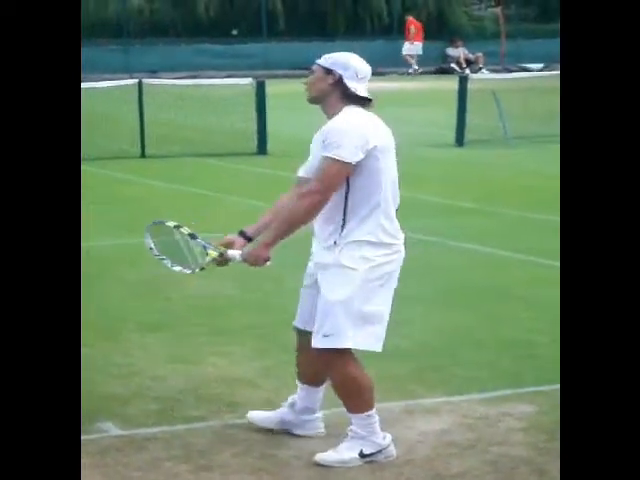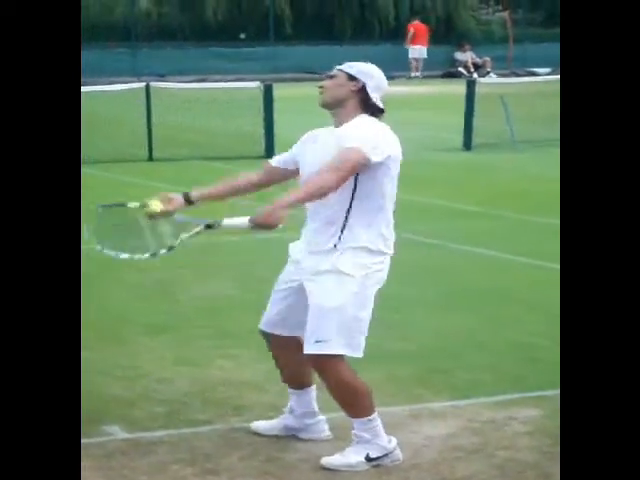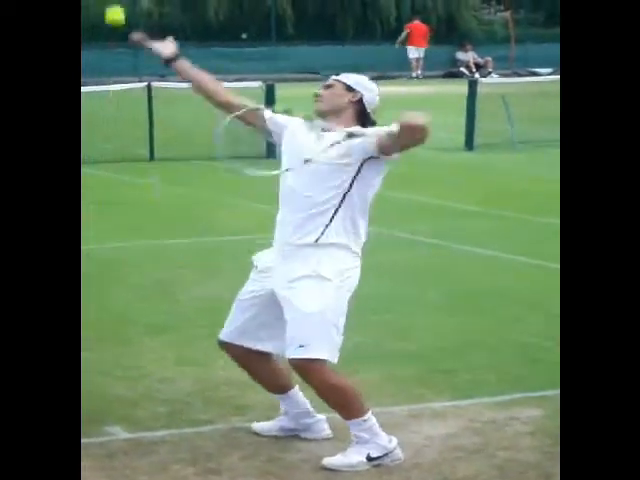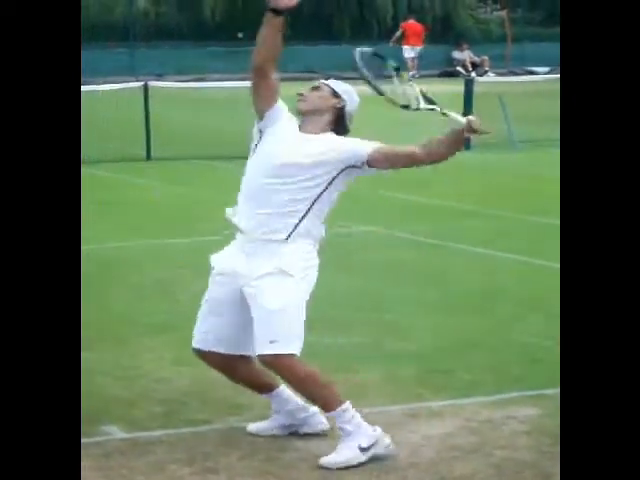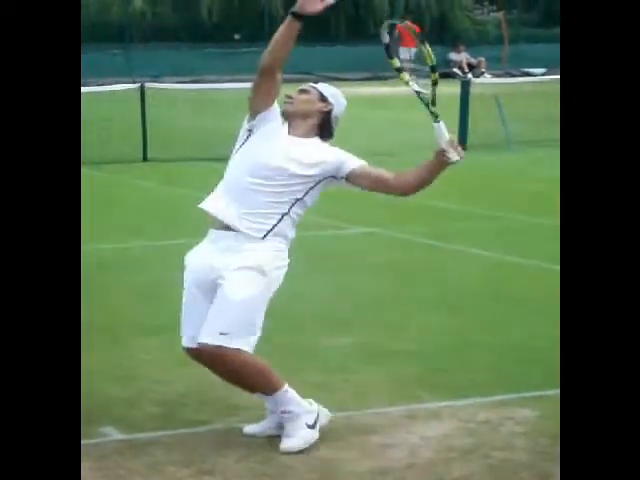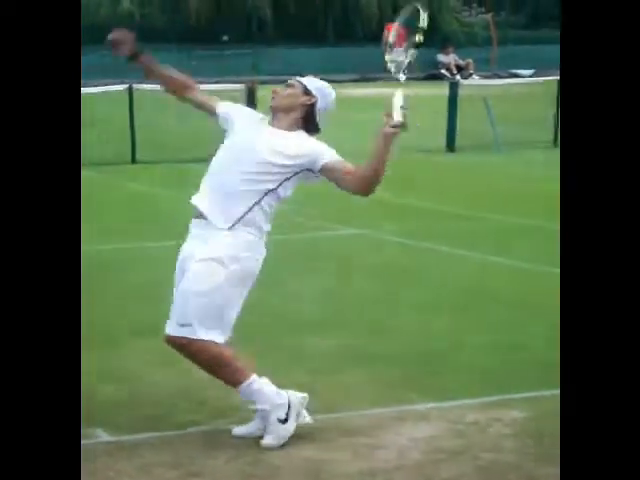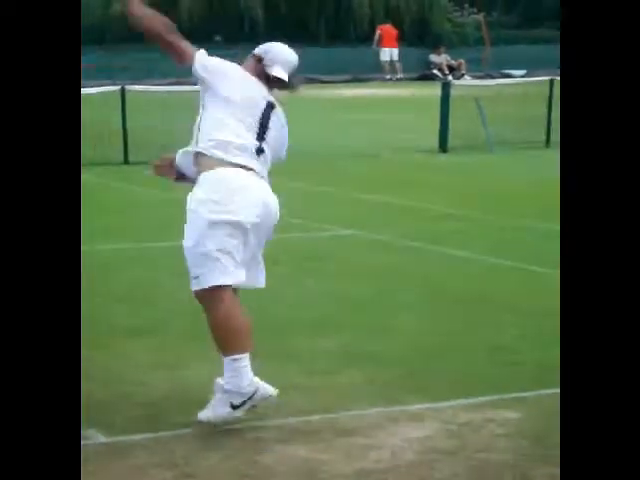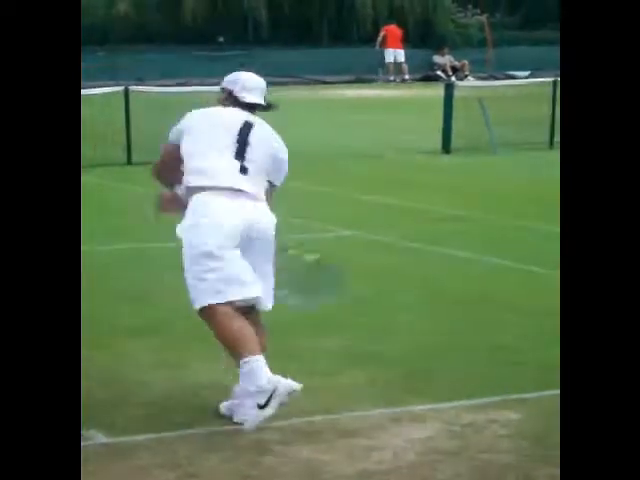
dt=0.2s
person 1, frame 1
left shoulder: (350, 127)
right shoulder: (337, 130)
left elbow: (316, 195)
right elbow: (296, 194)
left wrist: (267, 244)
right wrist: (246, 235)
left hip: (361, 255)
right hip: (337, 251)
left knee: (335, 347)
right knee: (309, 334)
left ankle: (370, 439)
right ankle: (302, 414)
person 1, frame 2
left shoulder: (373, 134)
right shoulder: (316, 139)
left elbow: (336, 174)
right elbow: (256, 177)
left wrist: (285, 205)
right wrist: (188, 199)
left hip: (351, 262)
right hip: (313, 255)
left knee: (327, 356)
right knee: (280, 335)
left ankle: (376, 444)
right ankle: (304, 417)
person 1, frame 3
left shoulder: (369, 141)
right shoulder: (296, 131)
left elbow: (404, 136)
right elbow: (231, 102)
left wrist: (410, 129)
right wrist: (174, 59)
left hip: (323, 266)
right hip: (281, 260)
left knee: (310, 361)
right knee: (238, 343)
left ankle: (376, 443)
right ankle: (301, 417)
person 1, frame 4
left shoulder: (344, 150)
right shoulder: (276, 125)
left elbow: (420, 154)
right elbow: (264, 70)
left wrist: (457, 135)
left hip: (284, 265)
right hip: (238, 257)
left knee: (277, 357)
right knee: (213, 349)
left ankle: (362, 434)
right ankle: (294, 412)
person 1, frame 5
left shoulder: (328, 158)
right shoulder: (264, 125)
left elbow: (401, 184)
right elbow: (268, 68)
left wrist: (439, 160)
left hip: (254, 258)
right hip: (212, 249)
left knee: (224, 350)
right knee: (200, 348)
left ankle: (303, 412)
right ankle: (284, 411)
person 1, frame 6
left shoulder: (309, 149)
right shoulder: (245, 119)
left elbow: (361, 185)
right elbow: (189, 91)
left wrist: (384, 141)
right wrist: (139, 57)
left hip: (229, 249)
right hip: (203, 242)
left knee: (187, 339)
right knee: (204, 339)
left ankle: (277, 402)
right ankle: (275, 406)
person 1, frame 7
left shoulder: (228, 75)
right shoulder: (279, 123)
left elbow: (170, 39)
right wrist: (185, 170)
left hip: (225, 195)
right hip: (259, 200)
left knee: (216, 289)
right knee: (220, 288)
left ankle: (241, 383)
right ankle: (236, 383)
person 1, frame 8
left shoulder: (197, 118)
right shoulder: (274, 142)
left elbow: (163, 170)
left wrist: (178, 191)
left hip: (210, 213)
right hip: (257, 217)
left knee: (217, 308)
right knee: (245, 309)
left ankle: (262, 384)
right ankle: (252, 392)
